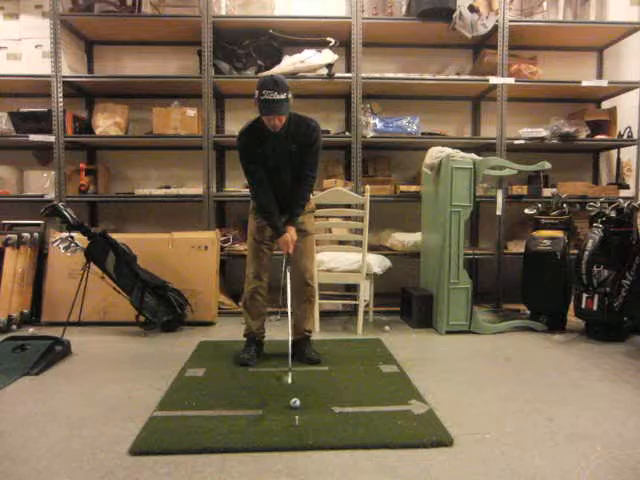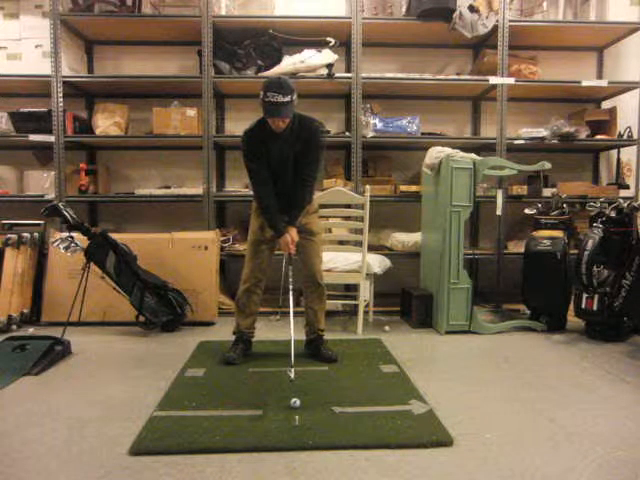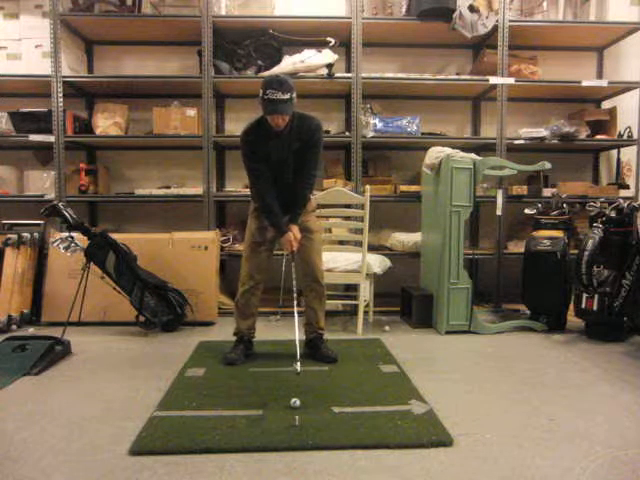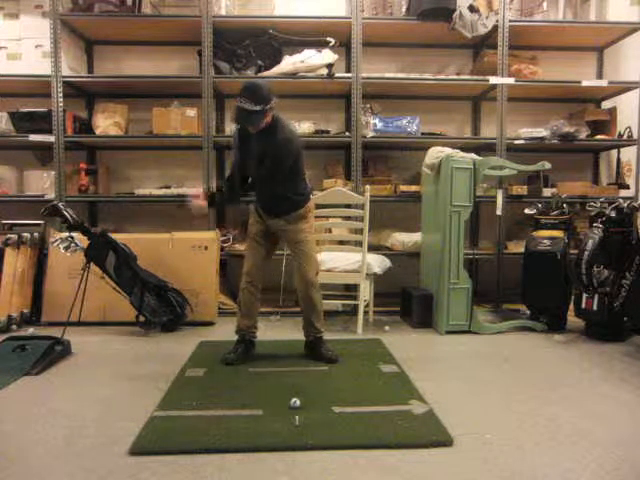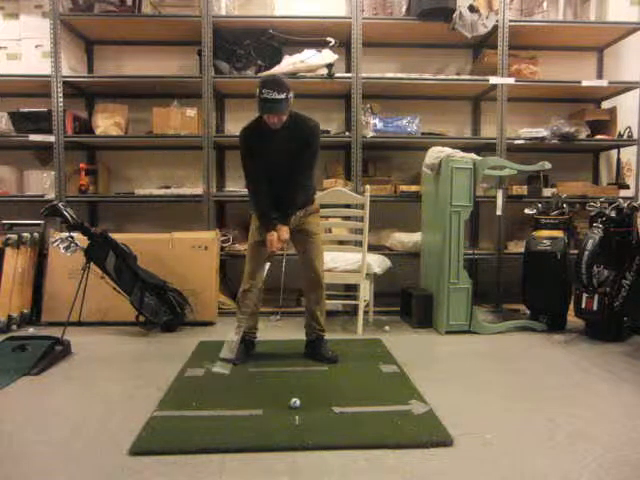
dt=1s
person 1, frame 1
left shoulder: (309, 129)
right shoulder: (248, 136)
left elbow: (307, 179)
right elbow: (258, 186)
left wrist: (292, 223)
right wrist: (278, 229)
left hip: (299, 209)
right hip: (263, 211)
left knee: (304, 276)
right knee: (256, 276)
left ankle: (302, 339)
right ankle: (254, 339)
person 1, frame 2
left shoulder: (312, 130)
right shoulder: (252, 136)
left elbow: (307, 180)
right elbow: (261, 187)
left wrist: (293, 224)
right wrist: (279, 229)
left hip: (303, 209)
right hip: (266, 209)
left knee: (313, 274)
right knee: (252, 274)
left ankle: (315, 338)
right ankle: (243, 338)
person 1, frame 3
left shoulder: (311, 128)
right shoulder: (251, 135)
left elbow: (307, 178)
right elbow: (261, 185)
left wrist: (294, 222)
right wrist: (280, 227)
left hip: (301, 208)
right hip: (264, 210)
left knee: (313, 273)
right knee: (251, 274)
left ankle: (315, 338)
right ankle: (243, 339)
person 1, frame 4
left shoulder: (283, 139)
right shoulder: (246, 130)
left elbow: (254, 184)
right elbow: (240, 172)
left hip: (294, 214)
right hip: (262, 213)
left knee: (307, 278)
right knee: (250, 276)
left ankle: (314, 340)
right ankle: (245, 339)
person 1, frame 5
left shoulder: (309, 129)
right shoulder: (250, 134)
left elbow: (301, 180)
right elbow: (255, 183)
left wrist: (286, 222)
right wrist: (268, 225)
left hip: (303, 210)
right hip: (267, 213)
left knee: (314, 275)
right knee: (252, 275)
left ankle: (315, 339)
right ankle: (247, 338)
